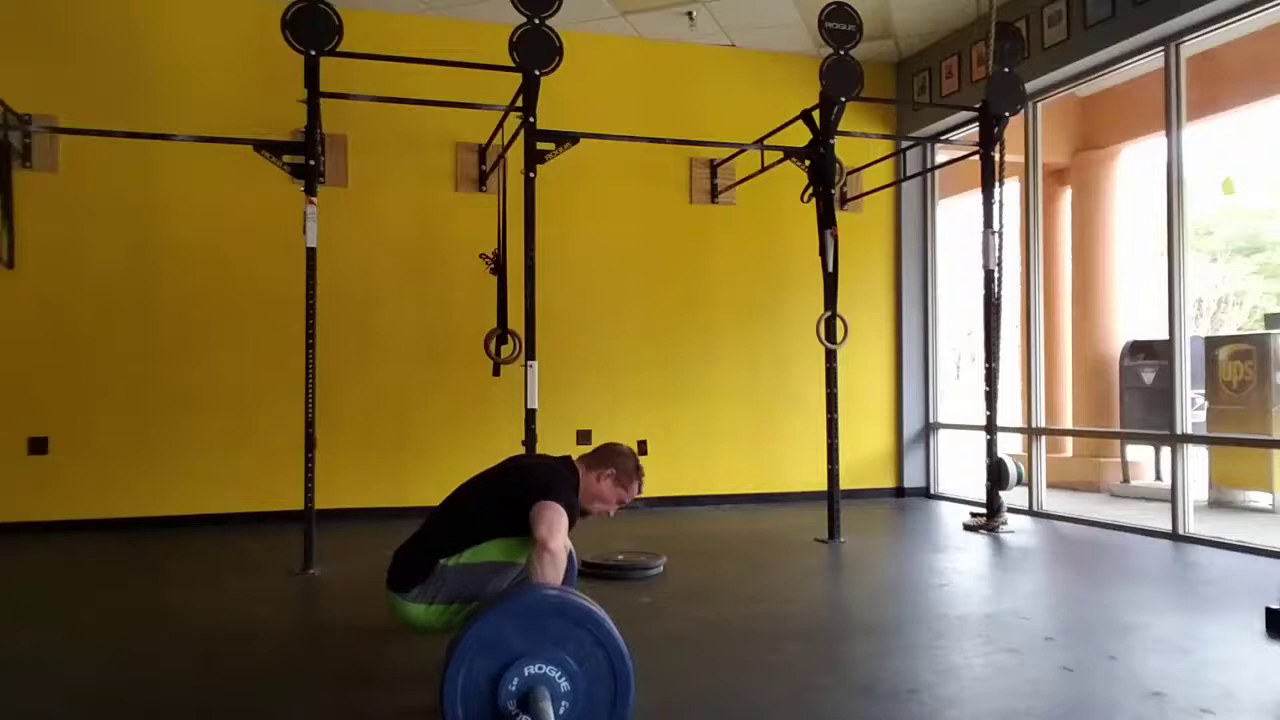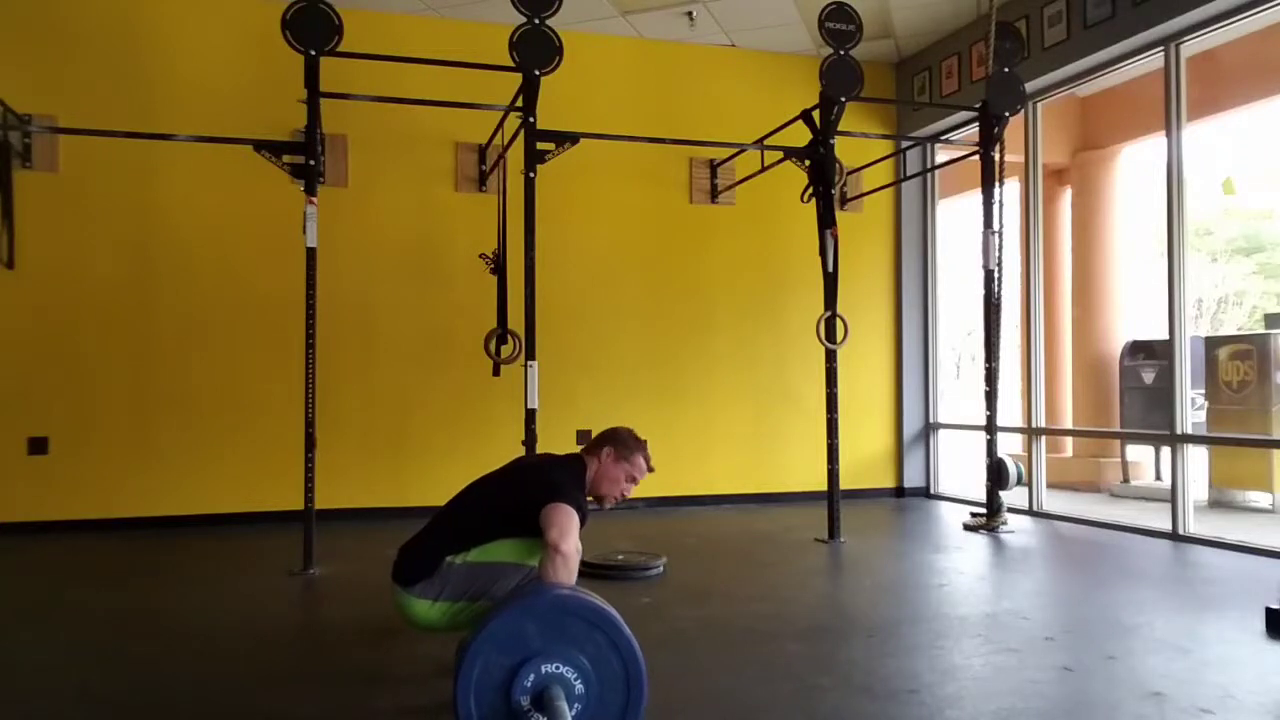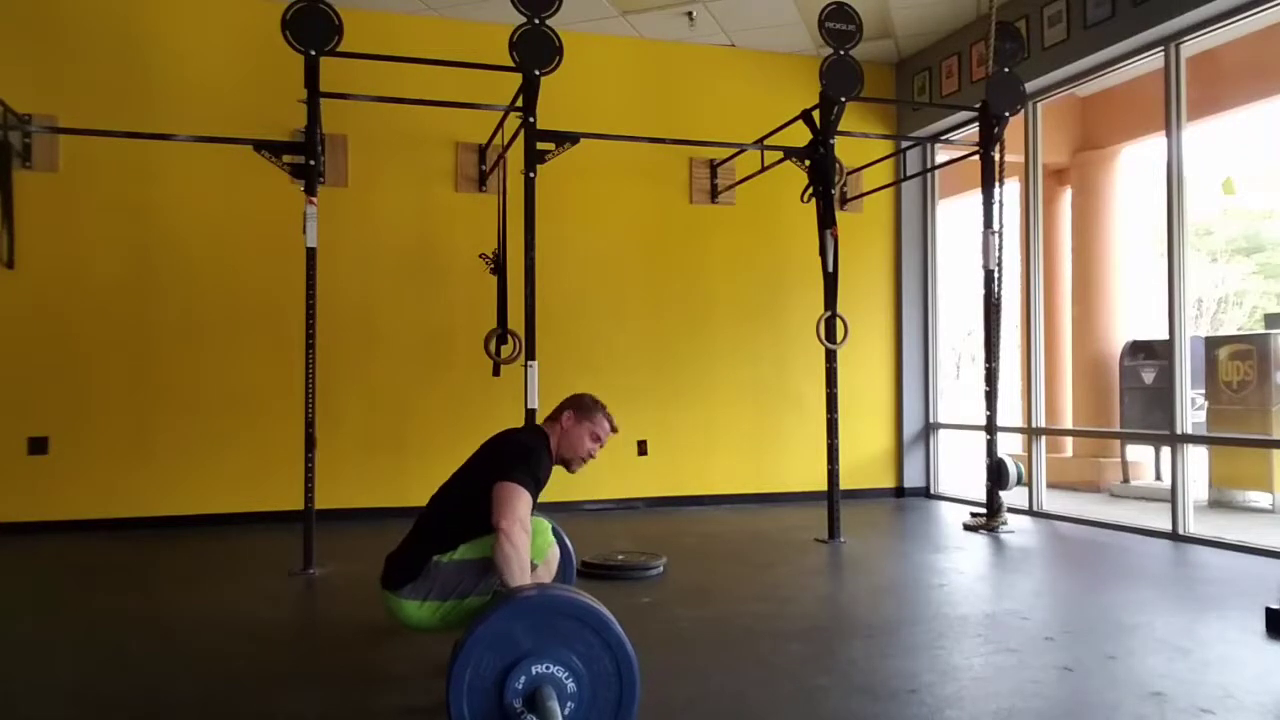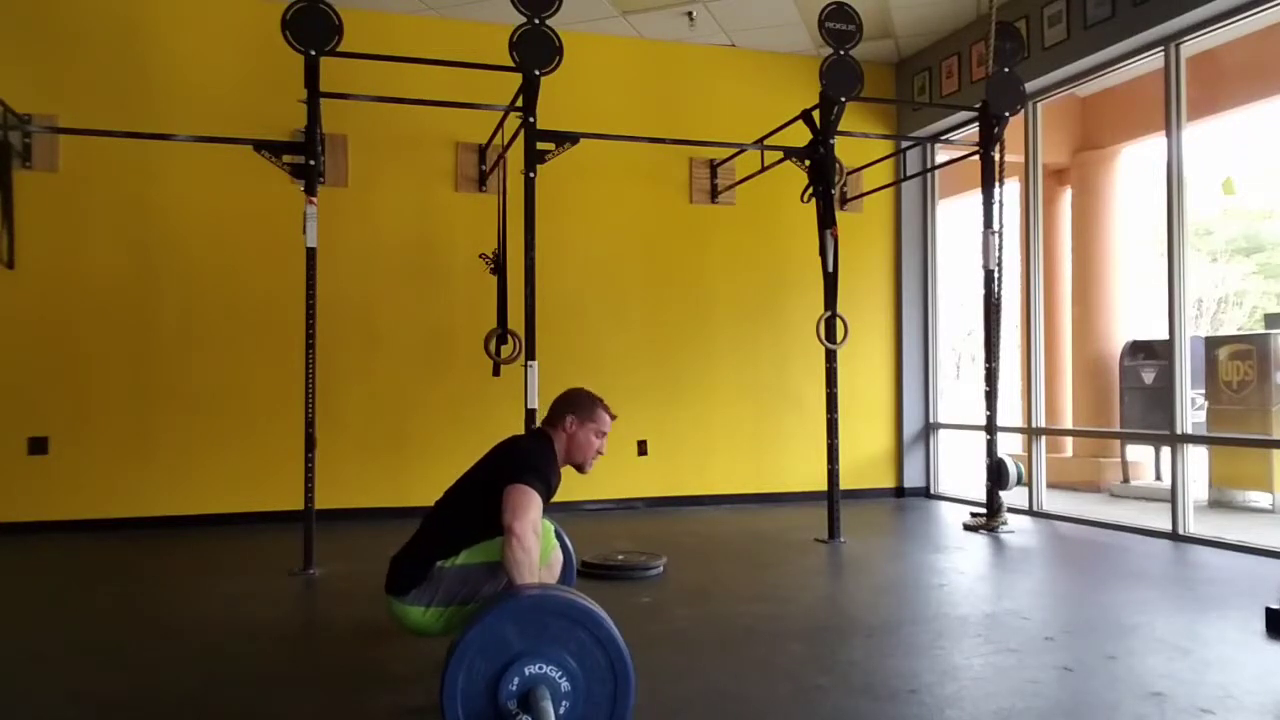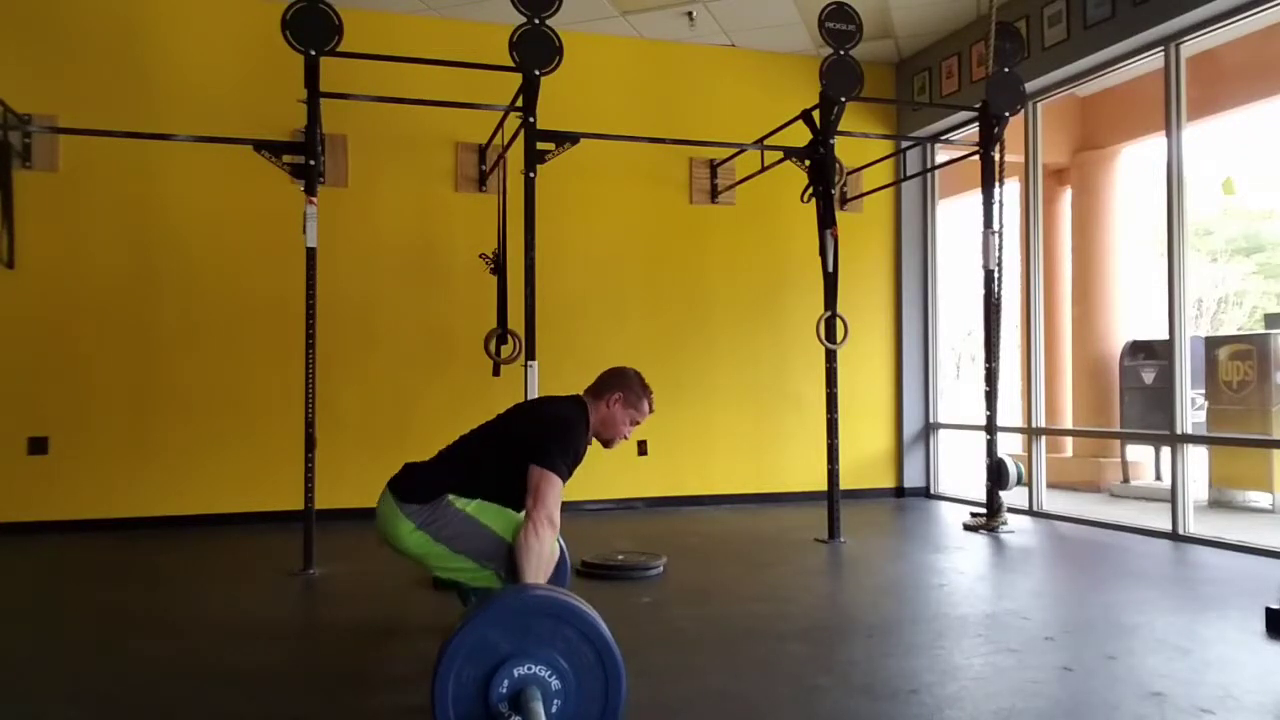
dt=1s
person 1, frame 1
left shoulder: (546, 471)
right shoulder: (560, 484)
right elbow: (549, 545)
left hip: (416, 581)
right hip: (422, 591)
right knee: (551, 557)
person 1, frame 2
left shoulder: (555, 470)
right shoulder: (567, 482)
right elbow: (562, 547)
left hip: (423, 578)
right hip: (428, 588)
right knee: (554, 555)
person 1, frame 3
left shoulder: (526, 448)
right shoulder: (528, 449)
right elbow: (509, 527)
left hip: (416, 582)
right hip: (418, 588)
right knee: (540, 543)
person 1, frame 4
left shoulder: (530, 450)
right shoulder: (537, 457)
right elbow: (519, 531)
left hip: (419, 582)
right hip: (422, 593)
right knee: (544, 548)
person 1, frame 5
left shoulder: (560, 416)
right shoulder: (567, 428)
right elbow: (543, 520)
left hip: (415, 501)
right hip: (420, 509)
right knee: (539, 554)
